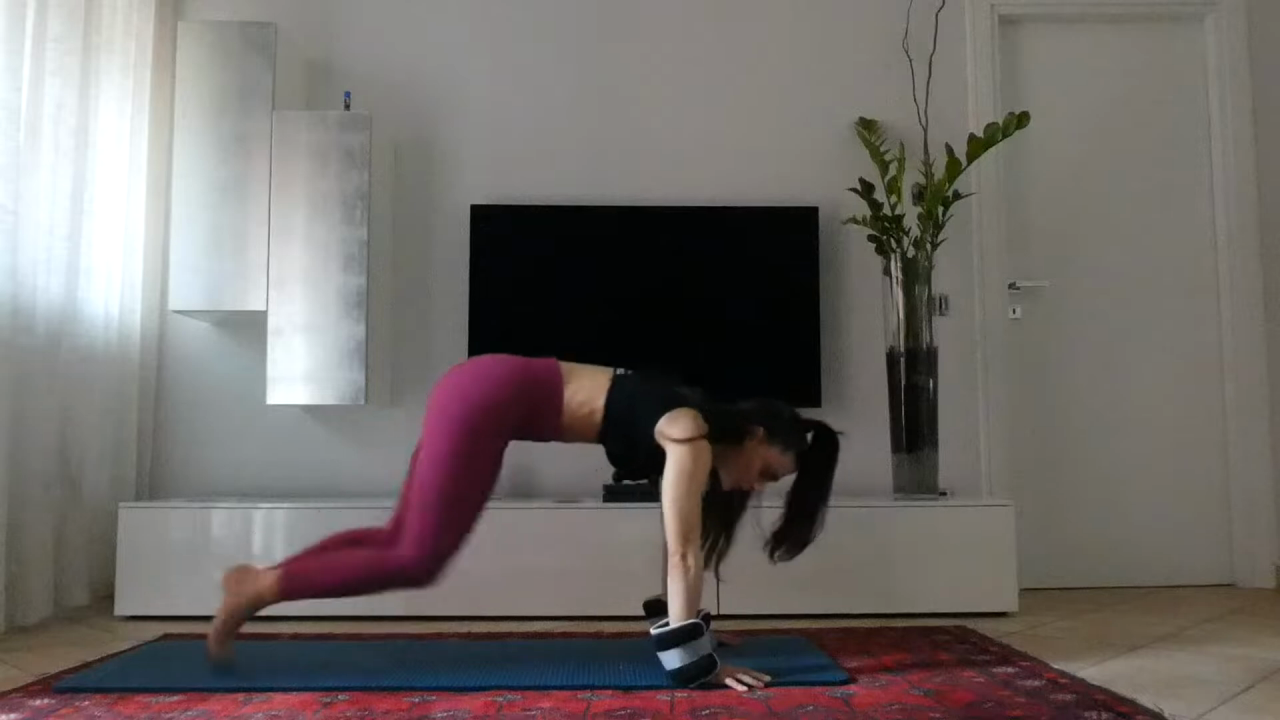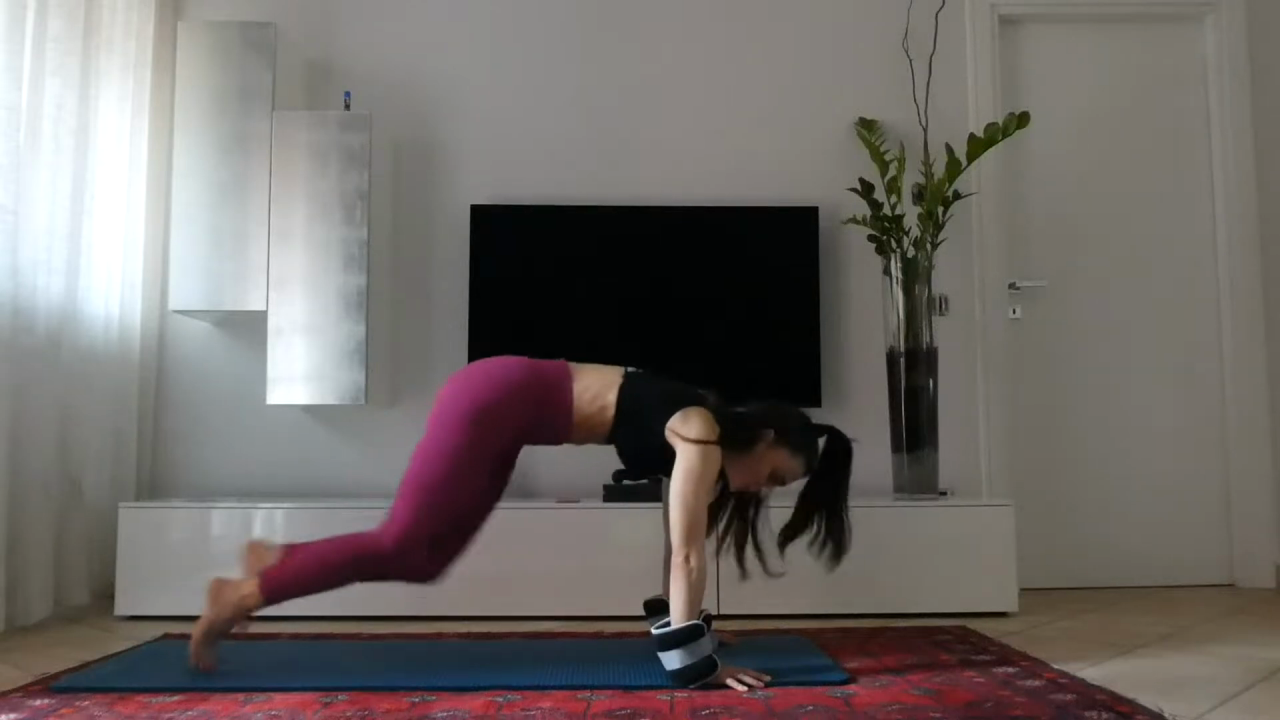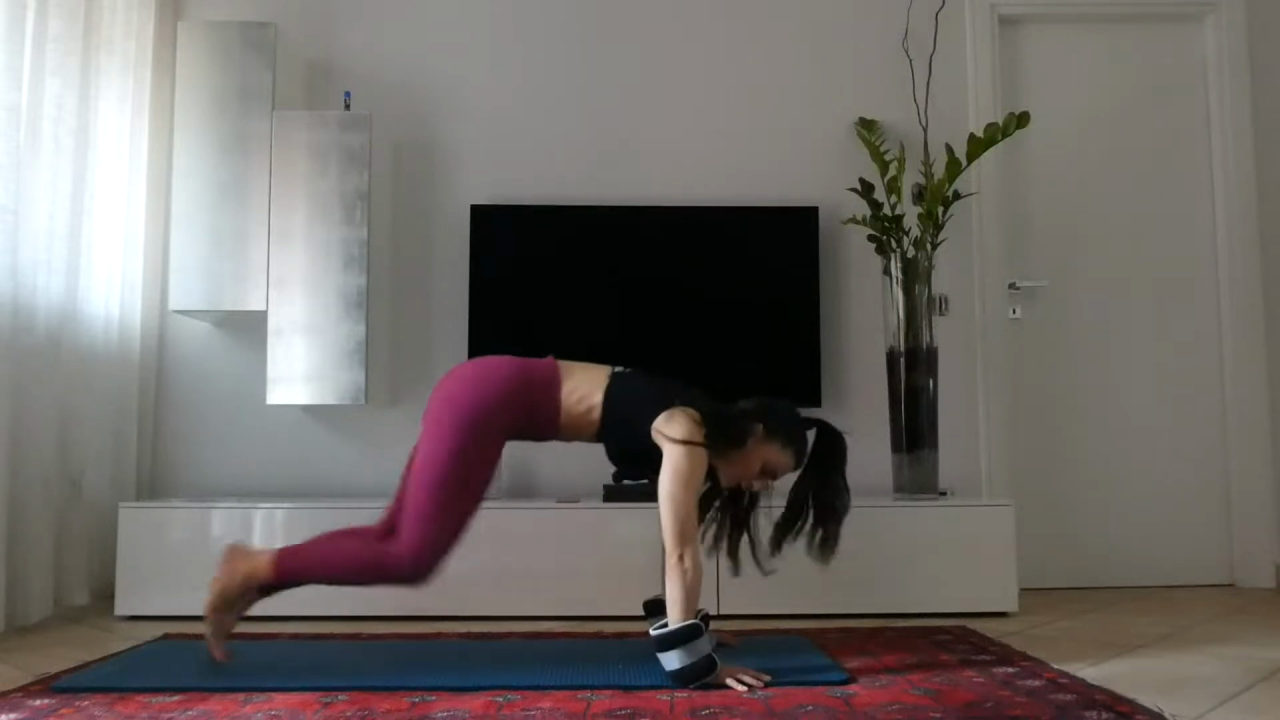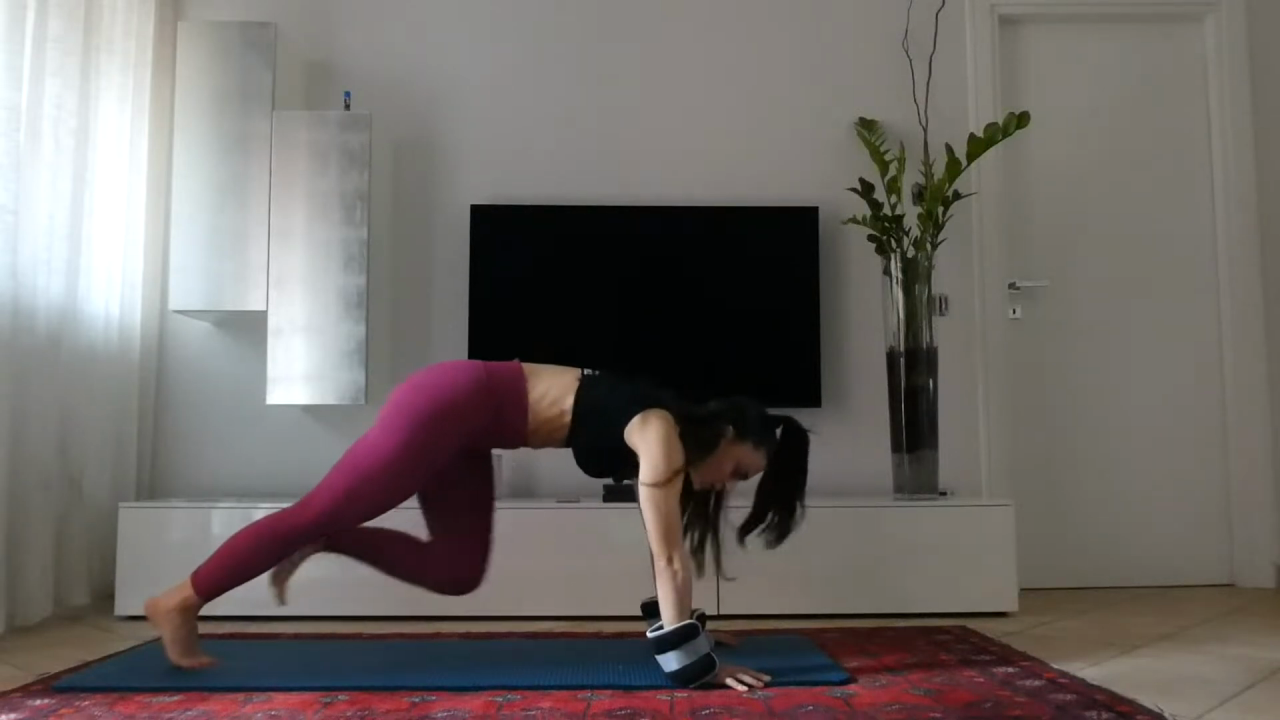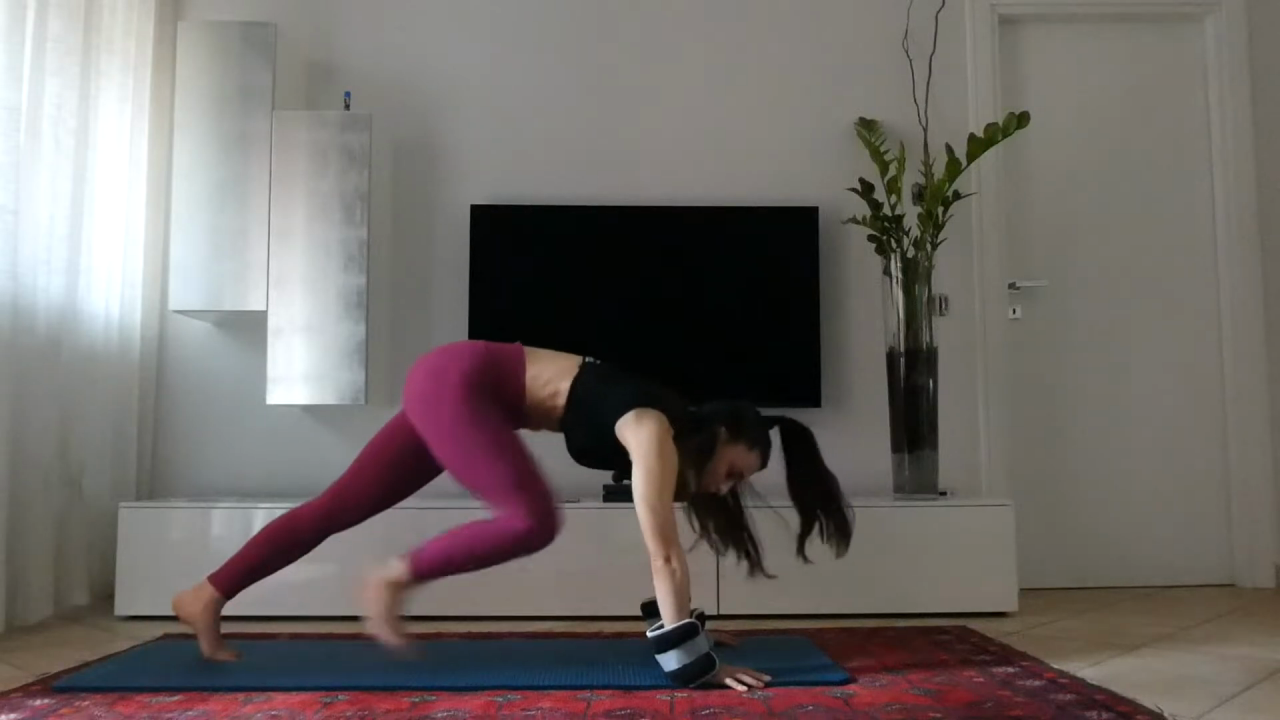
dt=0.5s
person 1, frame 1
left shoulder: (698, 437)
right shoulder: (692, 434)
left elbow: (684, 553)
right elbow: (682, 555)
left wrist: (691, 639)
right wrist: (692, 657)
left hip: (490, 397)
right hip: (486, 395)
left knee: (405, 539)
right knee: (420, 556)
left ankle: (268, 581)
right ankle: (264, 586)
person 1, frame 2
left shoulder: (698, 436)
right shoulder: (704, 432)
left elbow: (683, 550)
right elbow: (686, 553)
left wrist: (688, 635)
right wrist: (692, 659)
left hip: (502, 412)
right hip: (495, 400)
left knee: (422, 559)
right knee: (404, 545)
left ankle: (278, 563)
right ankle: (246, 594)
person 1, frame 3
left shoulder: (699, 436)
right shoulder: (690, 433)
left elbow: (682, 554)
right elbow: (679, 555)
left wrist: (691, 636)
right wrist: (692, 658)
left hip: (491, 400)
right hip: (485, 395)
left knee: (402, 537)
right knee: (412, 557)
left ankle: (254, 573)
right ankle: (255, 569)
person 1, frame 4
left shoulder: (669, 438)
right shoulder: (662, 433)
left elbow: (669, 553)
right elbow: (667, 557)
left wrist: (688, 640)
right wrist: (691, 660)
left hip: (466, 416)
right hip: (454, 404)
left knee: (458, 573)
right knee: (320, 512)
left ankle: (320, 545)
right ankle: (178, 604)
person 1, frame 5
left shoulder: (677, 441)
right shoulder: (657, 436)
left elbow: (668, 557)
right elbow: (663, 557)
left wrist: (689, 641)
right wrist: (694, 659)
left hip: (459, 382)
right hip: (452, 377)
left knee: (341, 506)
right knee: (532, 520)
left ankle: (205, 598)
right ankle: (393, 578)
